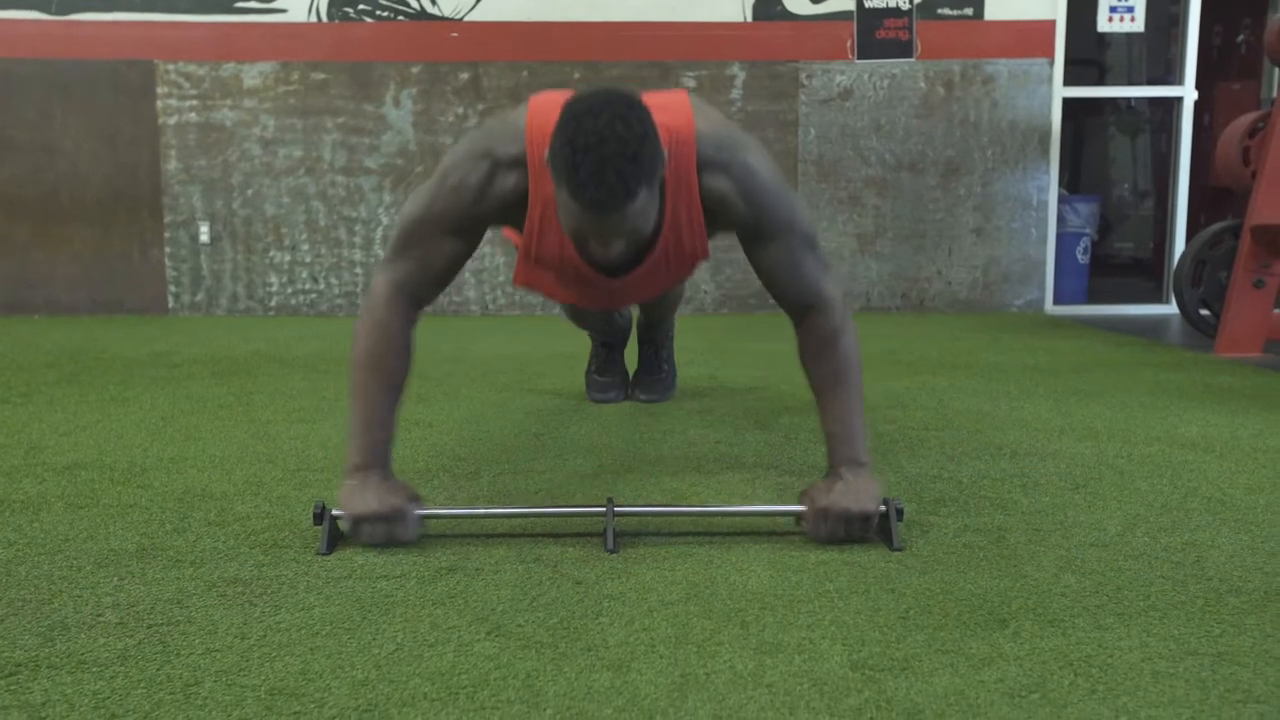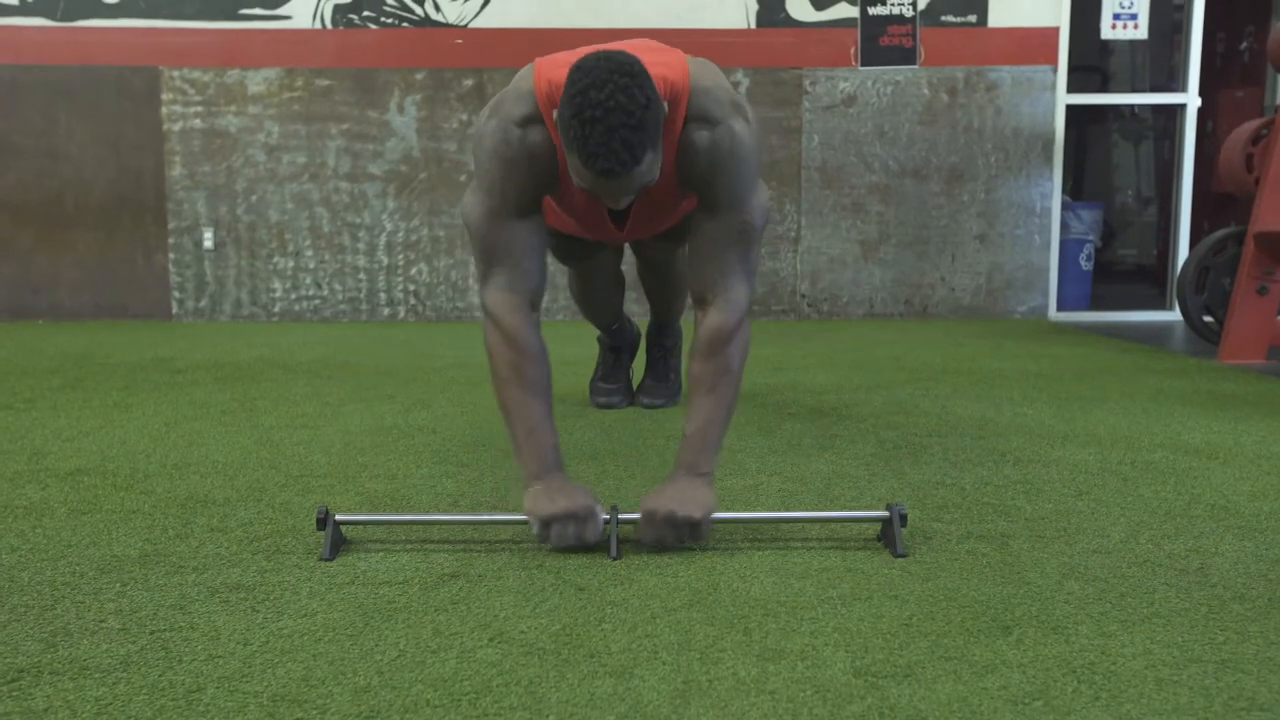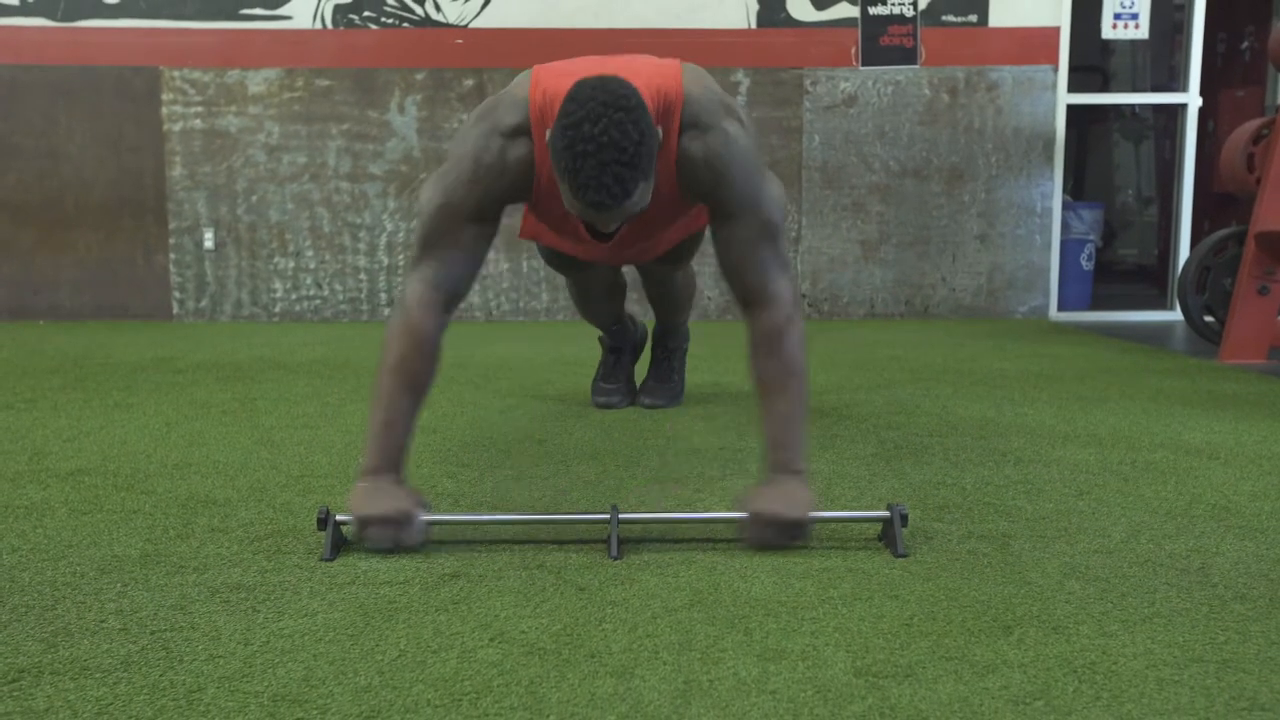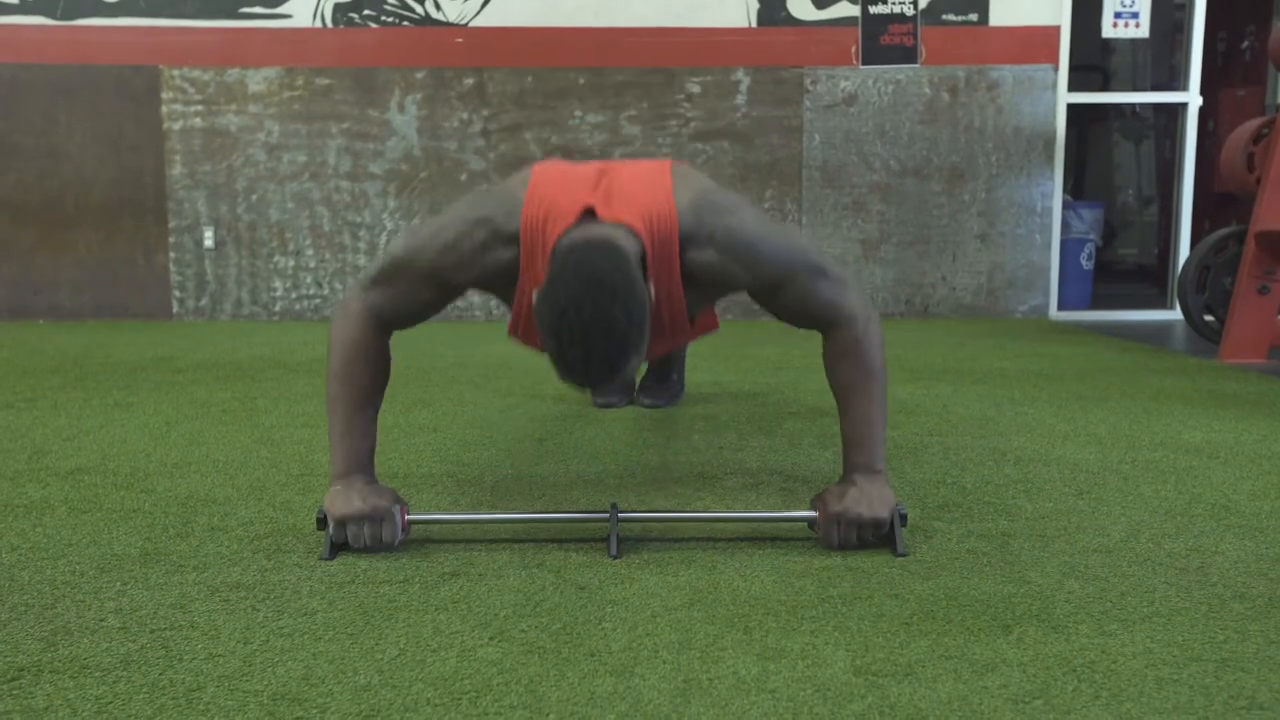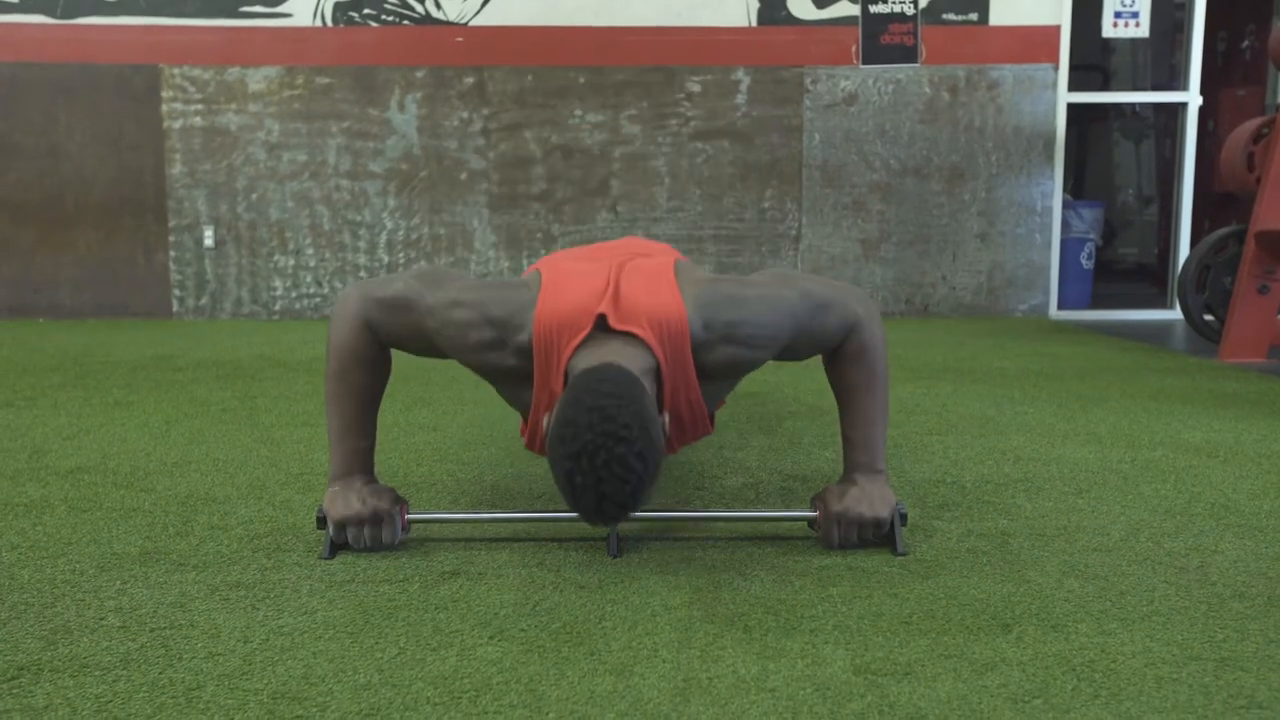
dt=0.3s
person 1, frame 1
left shoulder: (725, 169)
right shoulder: (497, 169)
left elbow: (817, 306)
right elbow: (392, 297)
left wrist: (851, 466)
right wrist: (366, 468)
left ankle: (658, 343)
right ankle: (606, 340)
person 1, frame 2
left shoulder: (717, 127)
right shoulder: (514, 130)
left elbow: (726, 302)
right elbow: (506, 301)
left wrist: (692, 474)
right wrist: (542, 477)
left ankle: (665, 337)
right ankle: (615, 340)
person 1, frame 3
left shoulder: (711, 138)
right shoulder: (498, 144)
left elbow: (771, 301)
right elbow: (427, 297)
left wrist: (788, 472)
right wrist: (379, 472)
left ankle: (671, 340)
right ankle: (618, 338)
person 1, frame 4
left shoulder: (709, 239)
right shoulder: (494, 238)
left elbow: (851, 315)
right elbow: (360, 311)
left wrist: (865, 471)
right wrist: (350, 473)
left hip: (670, 257)
left ankle: (670, 353)
person 1, frame 5
left shoulder: (715, 333)
right shoulder: (508, 334)
left elbow: (858, 317)
right elbow: (355, 310)
left wrist: (866, 475)
right wrist: (349, 478)
